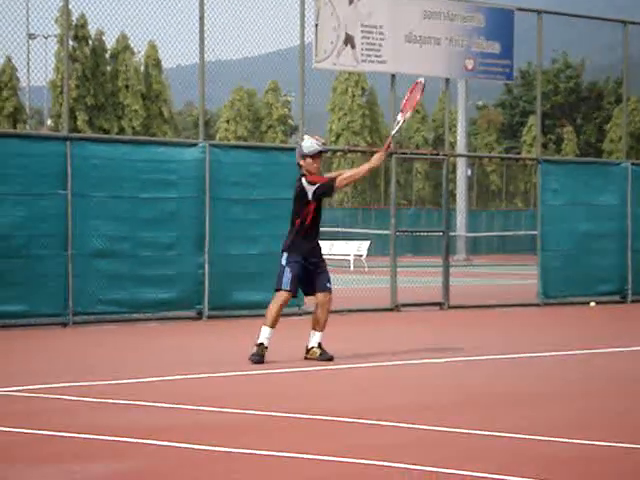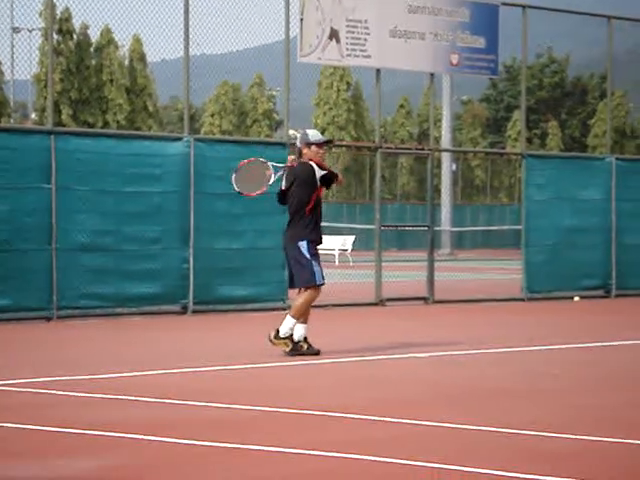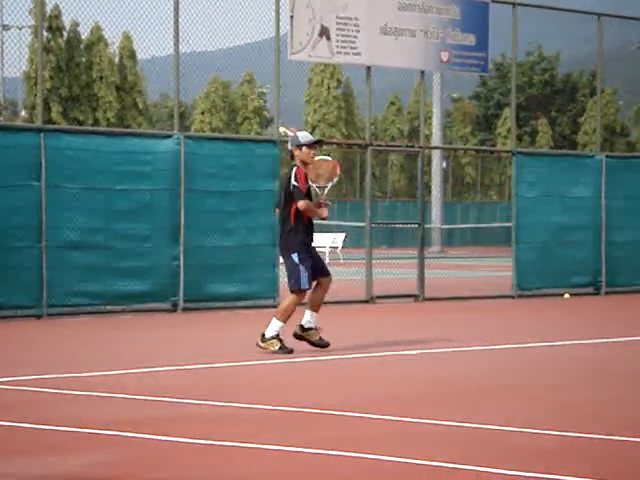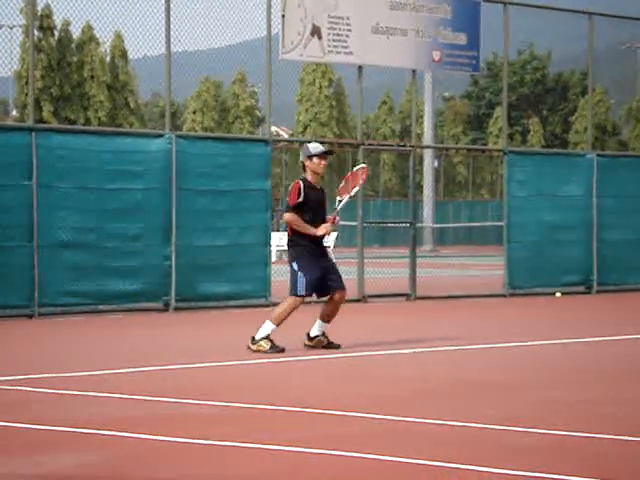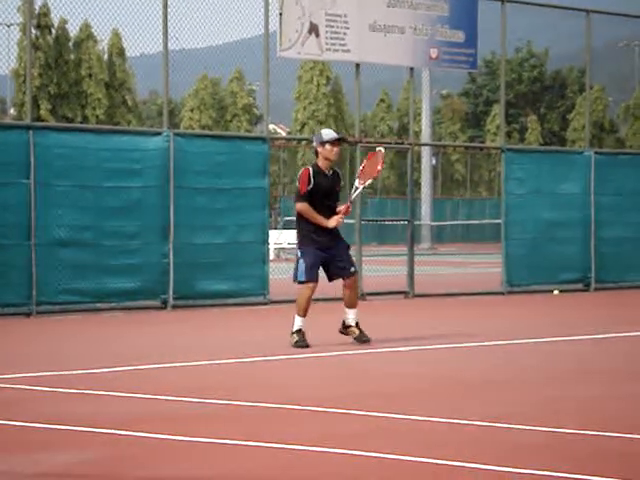
dt=0.4s
person 1, frame 1
left shoulder: (317, 180)
right shoulder: (305, 182)
left elbow: (339, 177)
right elbow: (340, 182)
left wrist: (339, 173)
right wrist: (371, 164)
left hip: (313, 252)
right hip: (295, 251)
left knee: (324, 298)
right knee: (283, 296)
left ankle: (314, 346)
right ankle: (261, 344)
person 1, frame 2
left shoulder: (290, 173)
right shoulder: (313, 168)
left elbow: (283, 200)
right elbow: (337, 179)
left hip: (295, 238)
right hip: (303, 239)
left knee: (306, 289)
right knee: (312, 288)
left ankle: (298, 340)
right ankle: (283, 333)
person 1, frame 3
left shoulder: (289, 175)
right shoulder: (298, 172)
left elbow: (282, 211)
right elbow: (302, 204)
left wrist: (315, 208)
right wrist: (320, 212)
left hip: (300, 242)
right hip: (295, 243)
left knee: (324, 279)
right knee: (299, 291)
left ankle: (307, 327)
right ankle: (269, 336)
person 1, frame 4
left shoulder: (320, 190)
right shoulder: (299, 186)
right elbow: (289, 217)
left wrist: (326, 223)
right wrist: (315, 231)
left hip: (319, 252)
right hip: (301, 252)
left knee: (338, 294)
right knee: (297, 297)
left ankle: (316, 335)
right ankle: (260, 338)
person 1, frame 5
left shoulder: (335, 175)
right shoulder: (308, 173)
right elbow: (300, 205)
left wrist: (341, 210)
right wrist: (327, 222)
left hip: (332, 238)
right hip: (310, 239)
left knee: (351, 278)
right knee: (308, 285)
left ankle: (350, 324)
right ankle: (298, 330)
